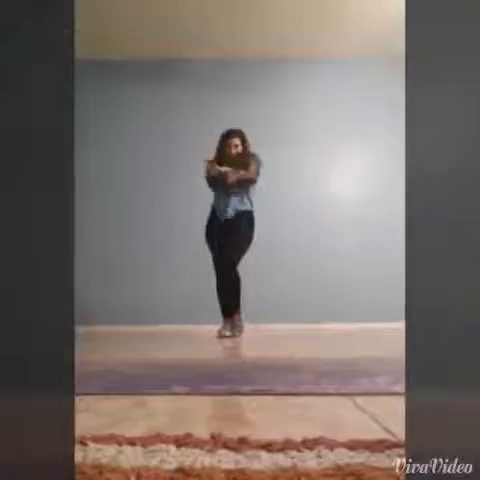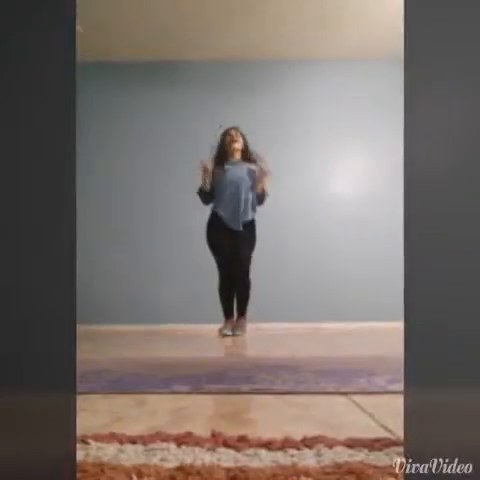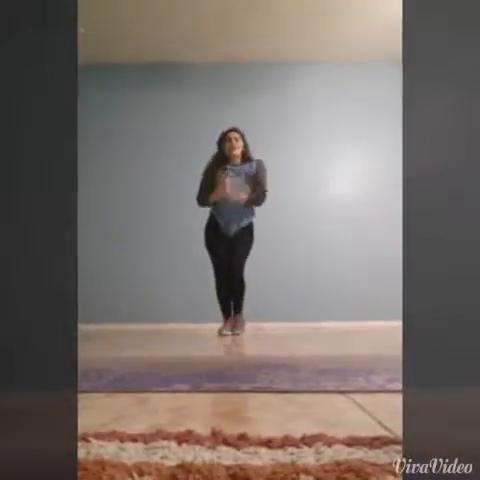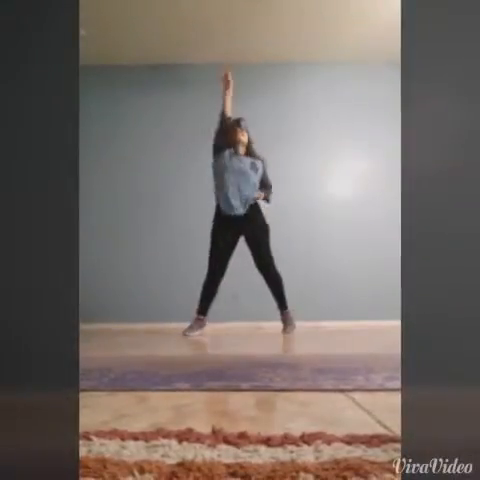
dt=0.5s
person 1, frame 1
left shoulder: (250, 160)
right shoulder: (217, 164)
left elbow: (250, 176)
right elbow: (213, 183)
left wrist: (242, 175)
right wrist: (220, 172)
left hip: (242, 219)
right hip: (218, 220)
left knee: (229, 265)
right knee: (220, 269)
left ankle: (237, 314)
right ankle: (226, 319)
person 1, frame 2
left shoulder: (254, 168)
right shoulder: (216, 168)
left elbow: (259, 201)
right elbow: (206, 200)
left wrist: (262, 184)
right wrist: (205, 178)
left hip: (245, 226)
right hip: (219, 226)
left knee: (242, 272)
right knee: (225, 273)
left ankle: (242, 318)
right ankle: (228, 319)
person 1, frame 3
left shoulder: (256, 167)
right shoulder: (213, 170)
left elbow: (260, 198)
right elbow: (201, 200)
left wrist: (241, 195)
right wrist: (217, 194)
left hip: (242, 227)
right hip: (217, 229)
left knee: (235, 271)
right knee: (221, 273)
left ankle: (238, 315)
right ankle: (227, 318)
person 1, frame 4
left shoulder: (256, 163)
right shoulder: (221, 153)
left elbow: (266, 187)
right elbow: (225, 121)
left wrist: (263, 194)
right wrist: (228, 90)
left hip: (252, 217)
right hip: (225, 218)
left knee: (266, 266)
right knee: (215, 270)
left ankle: (285, 312)
right ankle: (201, 318)
